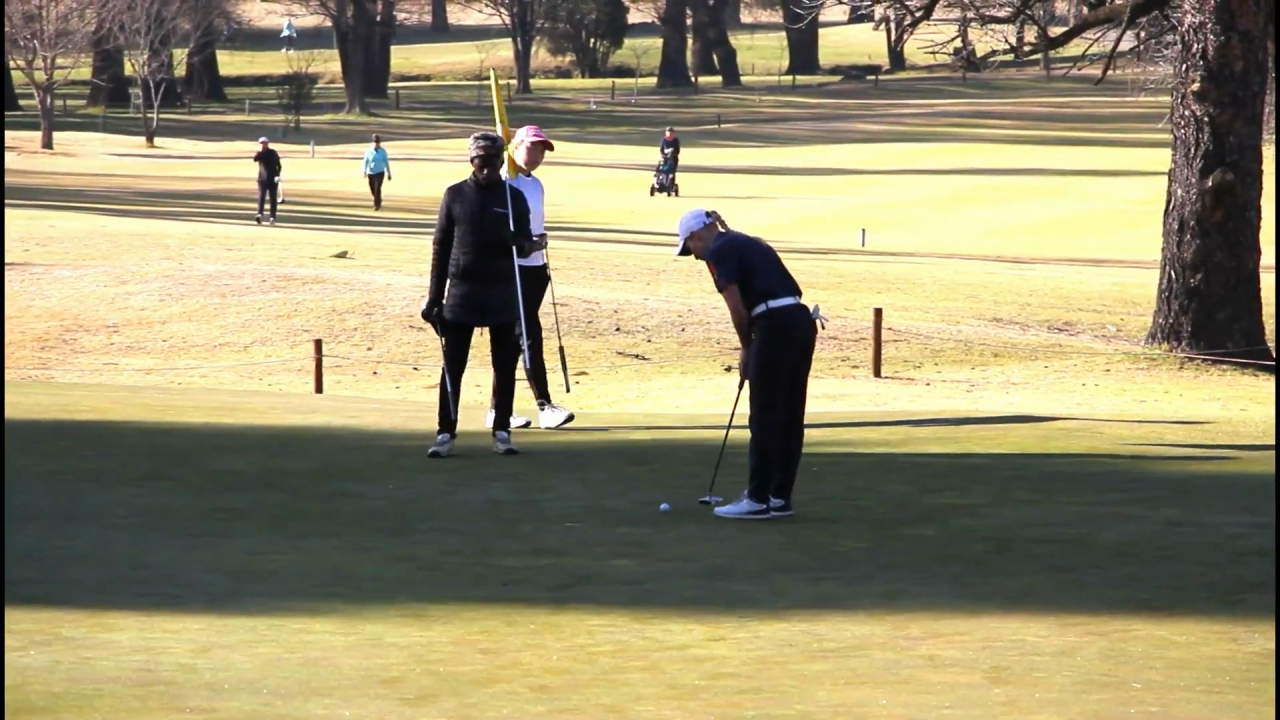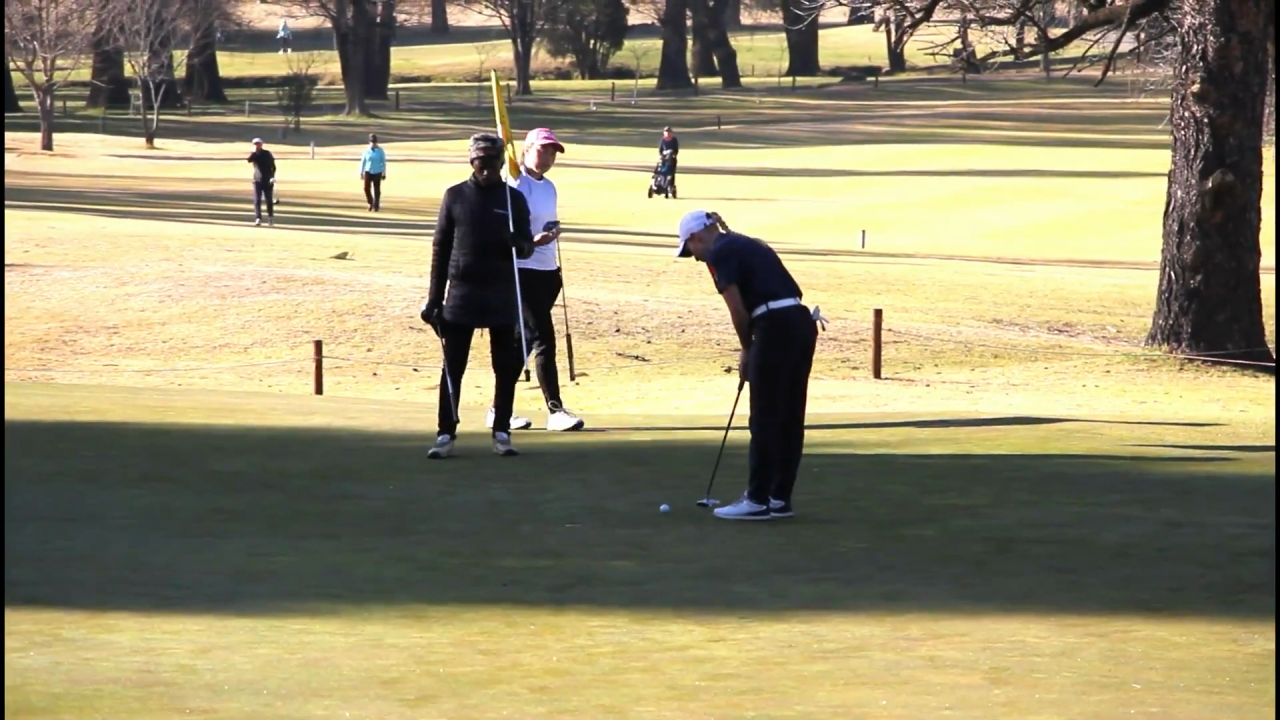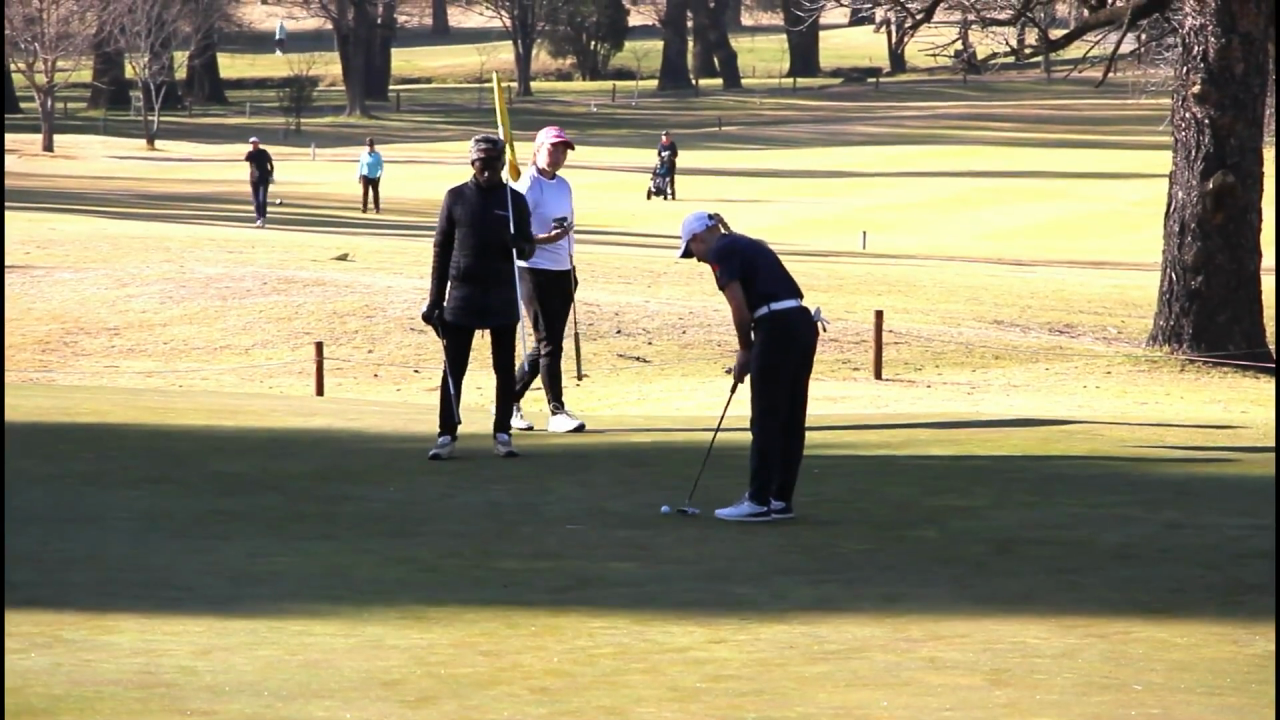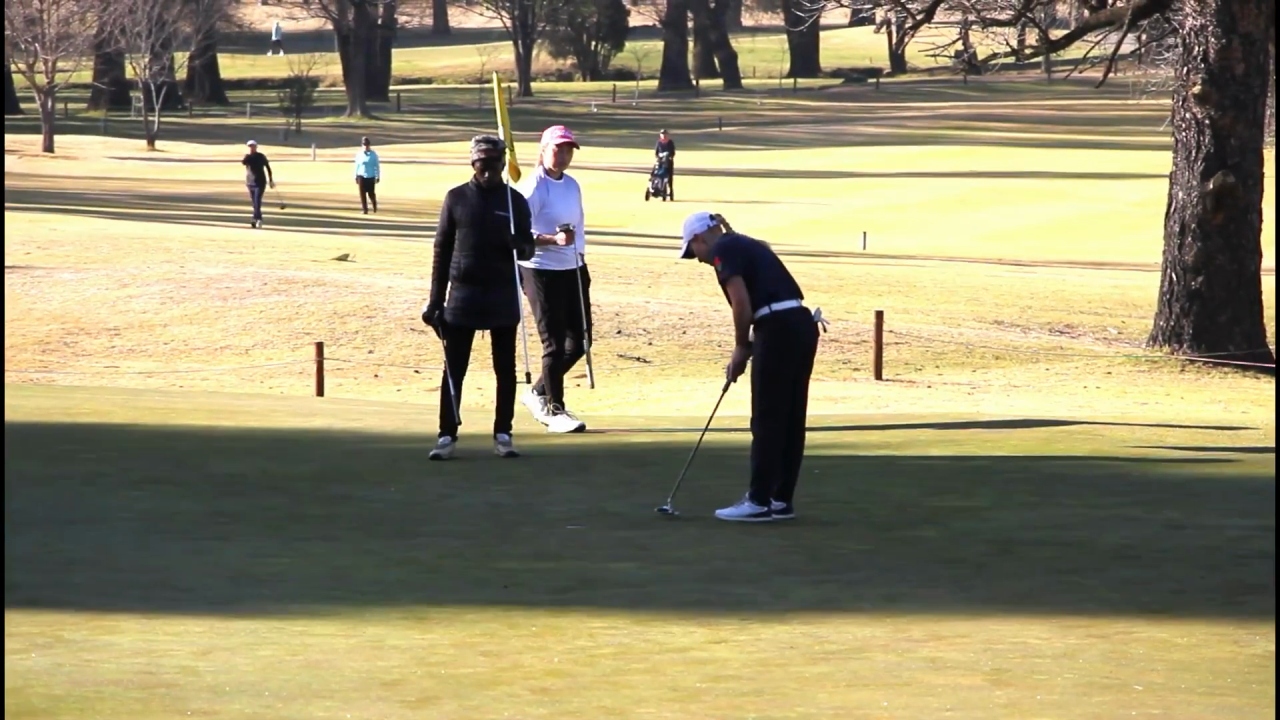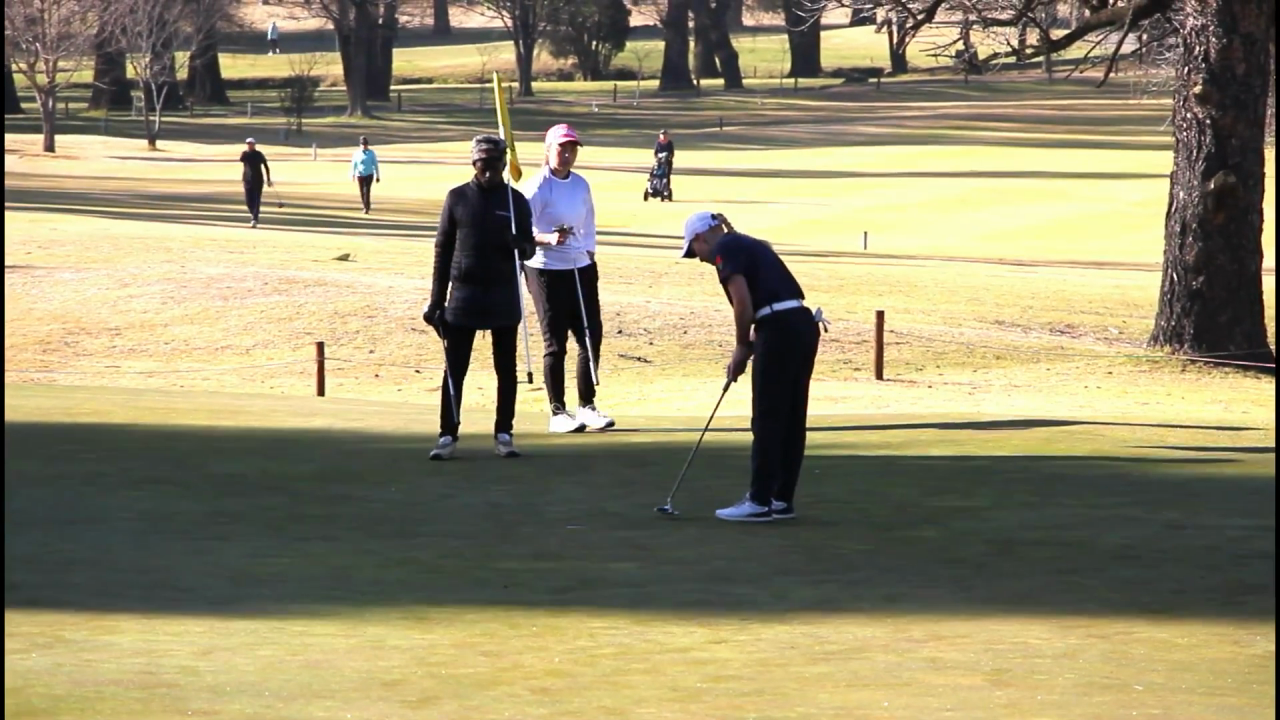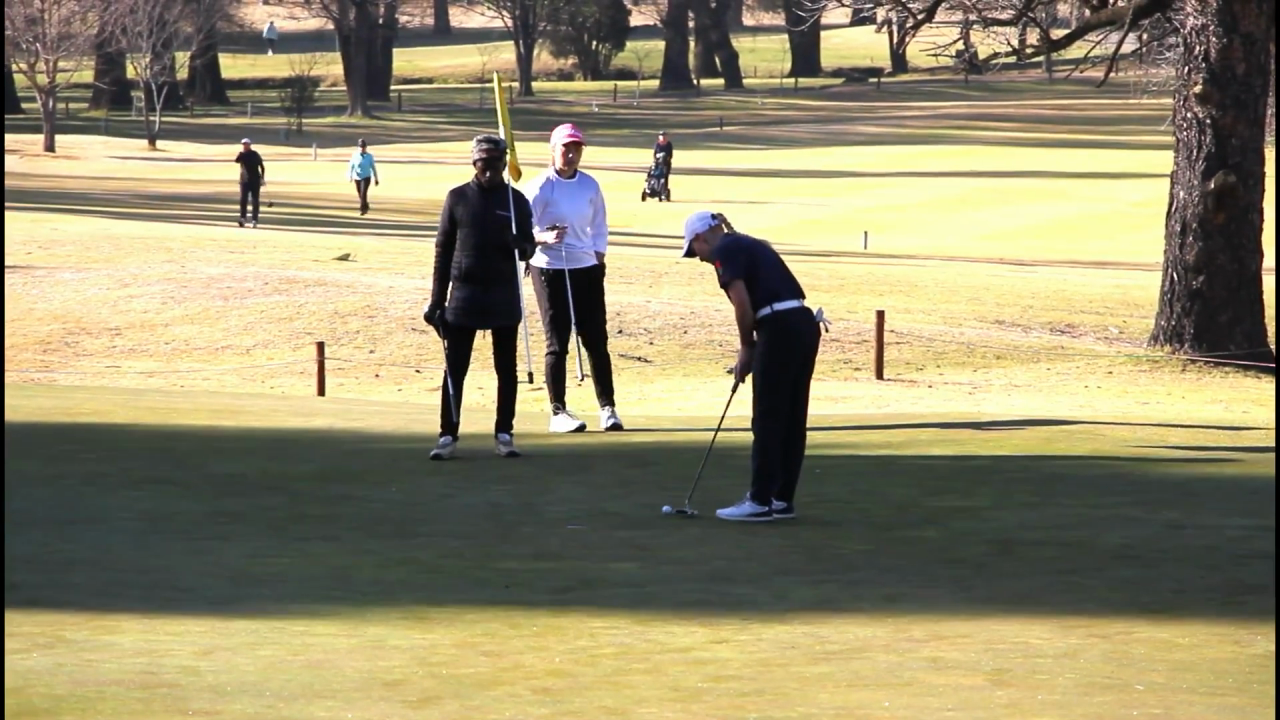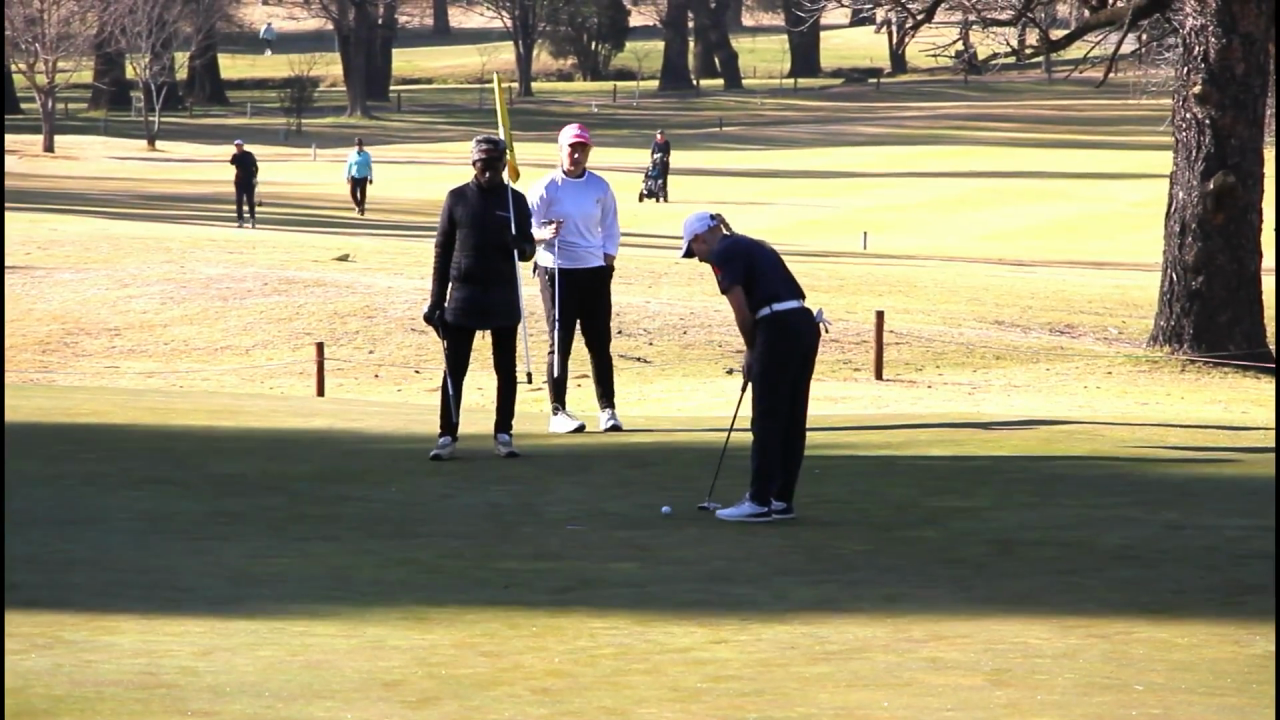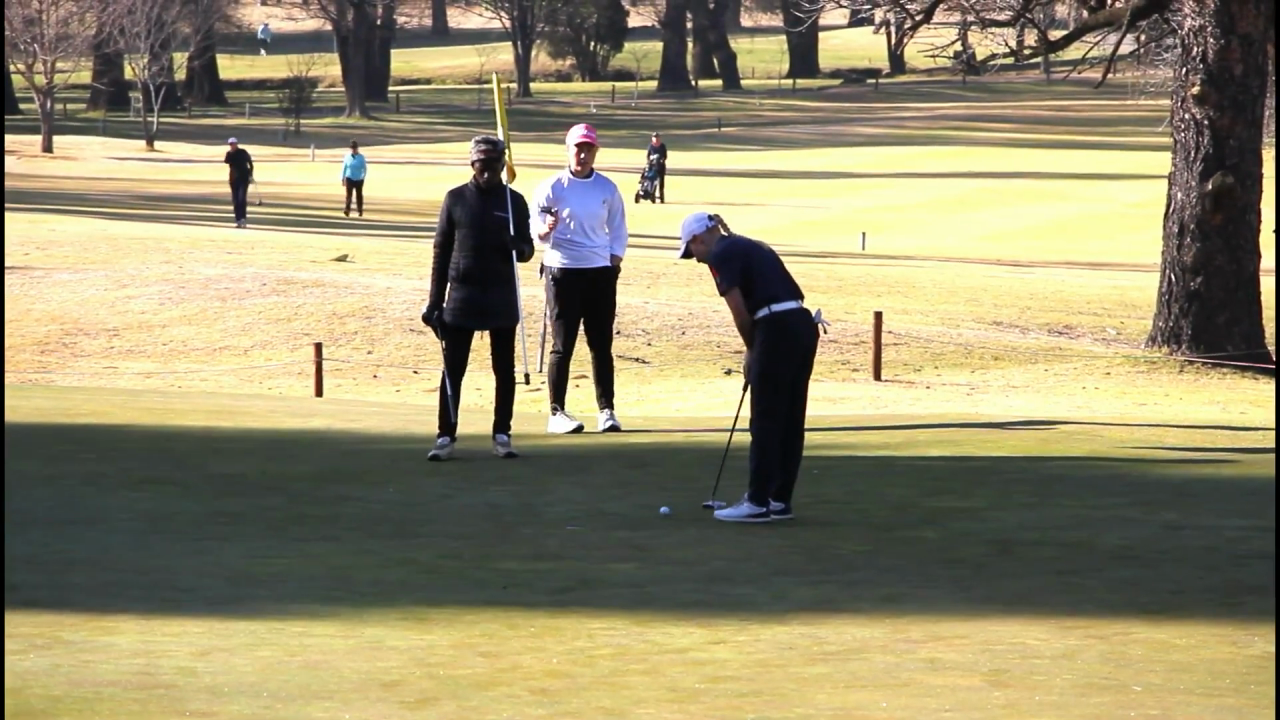
dt=0.2s
person 1, frame 1
left shoulder: (514, 197)
right shoulder: (454, 195)
left elbow: (528, 244)
right elbow: (440, 248)
left wrist: (519, 243)
right wrist: (434, 297)
left hip: (502, 293)
right hip: (461, 292)
left knee: (505, 366)
right knee: (452, 367)
left ankle: (501, 431)
right ankle: (446, 433)
person 1, frame 2
left shoulder: (514, 198)
right shoulder: (454, 196)
left elbow: (527, 246)
right elbow: (440, 248)
left wrist: (517, 245)
right wrist: (434, 298)
left hip: (502, 295)
right hip: (461, 293)
left knee: (505, 367)
right knee: (452, 368)
left ankle: (501, 432)
right ankle: (446, 434)
person 1, frame 3
left shoulder: (515, 200)
right shoulder: (455, 197)
left elbow: (528, 247)
right elbow: (441, 250)
left wrist: (518, 246)
right wrist: (435, 299)
left hip: (503, 296)
right hip: (462, 295)
left knee: (505, 369)
right knee: (453, 369)
left ankle: (502, 434)
right ankle: (446, 435)
person 1, frame 4
left shoulder: (515, 201)
right shoulder: (456, 198)
left elbow: (528, 248)
right elbow: (442, 250)
left wrist: (519, 246)
right wrist: (435, 300)
left hip: (503, 296)
right hip: (463, 295)
left knee: (505, 369)
right knee: (453, 369)
left ankle: (503, 434)
right ankle: (447, 436)
person 1, frame 5
left shoulder: (516, 200)
right shoulder: (457, 198)
left elbow: (529, 247)
right elbow: (443, 250)
left wrist: (519, 246)
right wrist: (436, 300)
left hip: (504, 296)
right hip: (463, 295)
left knee: (506, 369)
right knee: (454, 369)
left ankle: (504, 434)
right ankle: (448, 436)
person 1, frame 6
left shoulder: (516, 200)
right shoulder: (457, 198)
left elbow: (529, 247)
right elbow: (443, 250)
left wrist: (520, 246)
right wrist: (437, 300)
left hip: (504, 296)
right hip: (464, 295)
left knee: (506, 369)
right knee: (454, 369)
left ankle: (504, 434)
right ankle: (448, 435)
person 1, frame 7
left shoulder: (515, 200)
right shoulder: (456, 198)
left elbow: (528, 248)
right elbow: (442, 251)
left wrist: (519, 246)
right wrist: (436, 300)
left hip: (503, 297)
right hip: (463, 296)
left knee: (506, 369)
right knee: (454, 369)
left ankle: (503, 434)
right ankle: (447, 436)
person 1, frame 8
left shoulder: (514, 201)
right shoulder: (455, 199)
left elbow: (527, 249)
right elbow: (441, 251)
left wrist: (518, 247)
right wrist: (434, 301)
left hip: (502, 297)
right hip: (461, 296)
left knee: (504, 370)
right knee: (452, 370)
left ankle: (502, 435)
right ankle: (446, 436)
person 2, frame 1
left shoulder: (718, 251)
right shoulder: (746, 243)
left elbow: (738, 310)
left wrist: (746, 349)
right wrist: (752, 346)
left hip: (776, 328)
right hip: (801, 322)
left knee: (765, 417)
right knee: (790, 416)
left ankle: (758, 499)
right ankle: (780, 497)
person 2, frame 2
left shoulder: (718, 253)
right shoulder: (746, 245)
left elbow: (738, 310)
left wrist: (746, 350)
right wrist: (753, 347)
left hip: (777, 329)
right hip: (801, 323)
left knee: (765, 419)
right knee: (790, 418)
left ankle: (758, 500)
right ankle: (780, 498)
person 2, frame 3
left shoulder: (722, 252)
right shoulder: (748, 245)
left elbow: (741, 309)
left wrist: (745, 350)
right wrist: (752, 349)
left hip: (778, 330)
right hip: (802, 325)
left knee: (766, 420)
right knee: (791, 419)
left ankle: (759, 501)
right ankle: (782, 499)
person 2, frame 4
left shoulder: (723, 249)
right shoulder: (747, 245)
left elbow: (742, 305)
left wrist: (741, 347)
right wrist: (749, 347)
left hip: (779, 331)
right hip: (802, 325)
left knee: (767, 420)
right knee: (792, 419)
left ankle: (759, 502)
right ankle: (782, 499)
person 2, frame 5
left shoulder: (725, 249)
right shoulder: (748, 245)
left elbow: (744, 303)
left wrist: (741, 347)
right wrist: (751, 346)
left hip: (780, 331)
right hip: (803, 325)
left knee: (767, 420)
right knee: (792, 419)
left ankle: (760, 502)
right ankle: (782, 500)
person 2, frame 6
left shoulder: (724, 250)
right shoulder: (750, 245)
left elbow: (744, 307)
left wrist: (746, 348)
right wrist: (752, 347)
left hip: (780, 331)
right hip: (804, 325)
left knee: (768, 419)
right knee: (793, 419)
left ankle: (760, 501)
right ankle: (782, 499)
person 2, frame 7
left shoulder: (723, 254)
right shoulder: (750, 246)
left elbow: (742, 311)
left wrist: (751, 350)
right wrist: (756, 348)
left hip: (780, 331)
right hip: (804, 326)
left knee: (767, 420)
right knee: (792, 419)
left ankle: (760, 502)
right ankle: (782, 500)
person 2, frame 8
left shoulder: (720, 255)
right shoulder: (749, 247)
left elbow: (740, 312)
left wrist: (751, 350)
right wrist: (756, 348)
left hip: (778, 331)
right hip: (803, 326)
left knee: (765, 421)
right knee: (791, 420)
left ankle: (758, 502)
right ankle: (780, 500)
person 3, frame 1
left shoulder: (537, 185)
right shoulder: (504, 183)
left wrist: (544, 262)
left hip: (535, 268)
right knee: (530, 337)
left ankle: (497, 409)
right ankle: (544, 405)
person 3, frame 2
left shoulder: (549, 188)
right shoulder: (515, 186)
left wrist: (556, 265)
right wrist: (532, 242)
left hip: (547, 272)
right hip: (521, 272)
left knee: (522, 343)
right knee: (543, 340)
left ankle: (499, 409)
right ankle: (555, 410)
person 3, frame 3
left shoulder: (564, 186)
right shoulder: (527, 186)
left wrist: (570, 261)
right wrist: (546, 238)
left hip: (561, 271)
right hip: (533, 271)
left knee: (545, 344)
right knee: (550, 343)
left ankle: (510, 402)
right ankle: (557, 412)
person 3, frame 4
left shoulder: (572, 185)
right shoulder: (533, 187)
left wrist: (579, 256)
right wrist: (554, 240)
left hip: (573, 270)
right hip: (541, 271)
left knee: (579, 340)
right knee: (554, 344)
left ankle: (540, 392)
right ankle: (556, 410)
person 3, frame 5
left shoulder: (581, 184)
right shoulder: (537, 187)
left wrist: (589, 255)
right wrist: (548, 240)
left hip: (581, 270)
right hip: (546, 271)
left knee: (591, 338)
right knee: (555, 344)
left ankle: (587, 404)
right ankle: (558, 412)
person 3, frame 6
left shoulder: (590, 185)
right shoulder: (540, 187)
left elbow: (599, 225)
left wrist: (599, 257)
right wrist: (546, 238)
left hip: (587, 270)
right hip: (551, 271)
left knee: (597, 340)
right knee: (557, 344)
left ankle: (607, 408)
right ankle: (558, 412)
person 3, frame 7
left shoulder: (600, 186)
right shoulder: (547, 187)
left elbow: (610, 227)
left wrist: (608, 261)
right wrist: (545, 234)
left hip: (595, 271)
right hip: (557, 271)
left knee: (600, 342)
right knee: (560, 343)
left ankle: (607, 410)
right ankle: (558, 412)
person 3, frame 8
left shoulder: (607, 187)
right shoulder: (553, 186)
left elbow: (619, 230)
right elbow: (536, 229)
left wrist: (614, 262)
right wrist: (546, 229)
left hip: (601, 272)
right hip: (562, 271)
left knee: (601, 344)
right knee: (562, 344)
left ankle: (606, 410)
right ankle: (556, 412)
